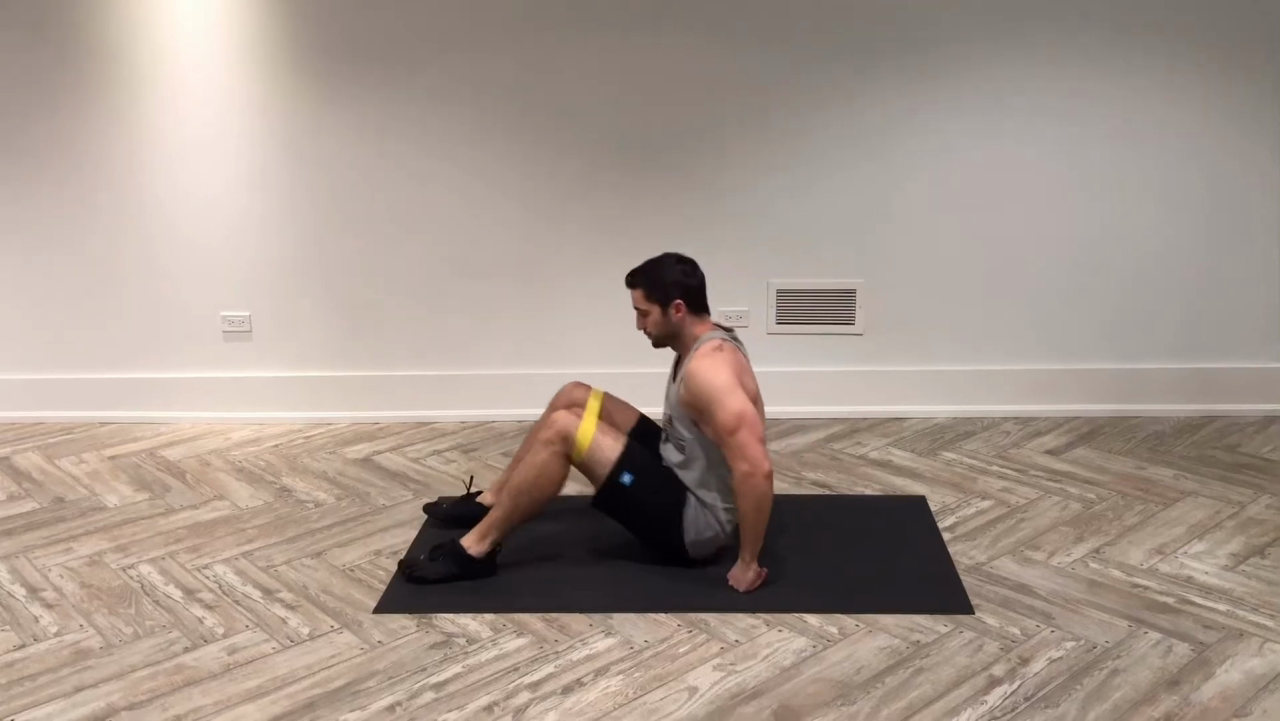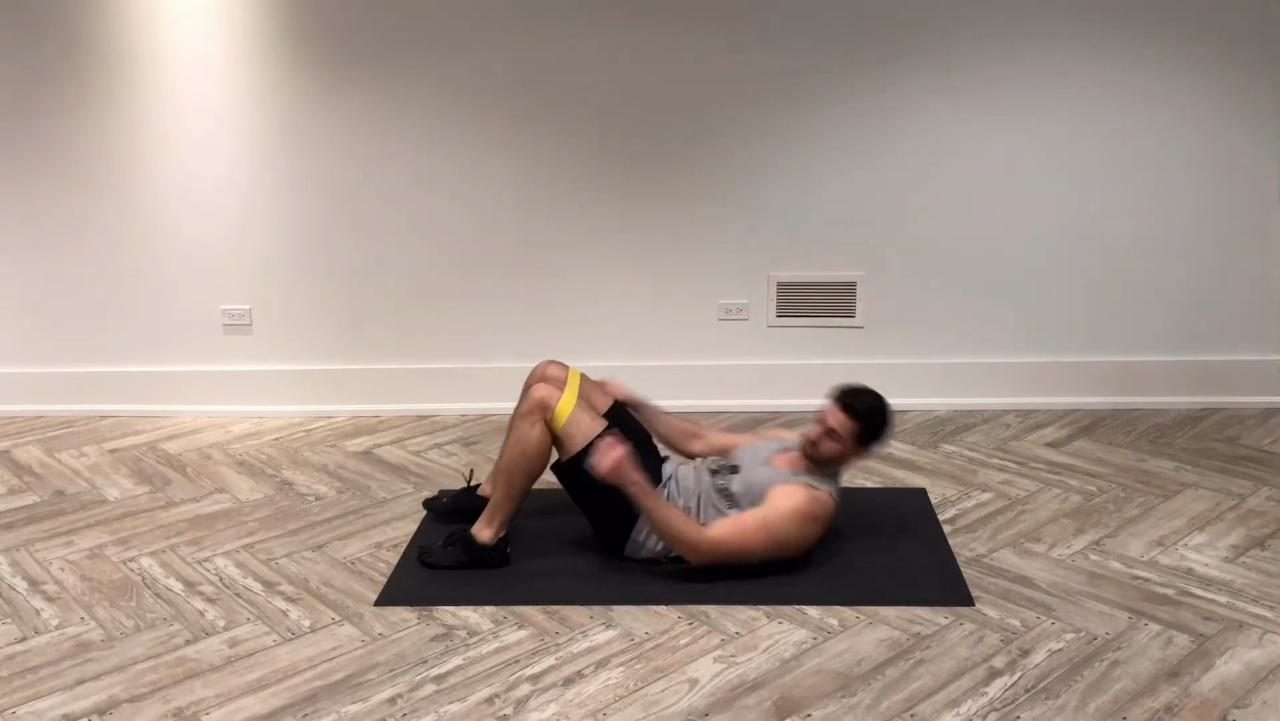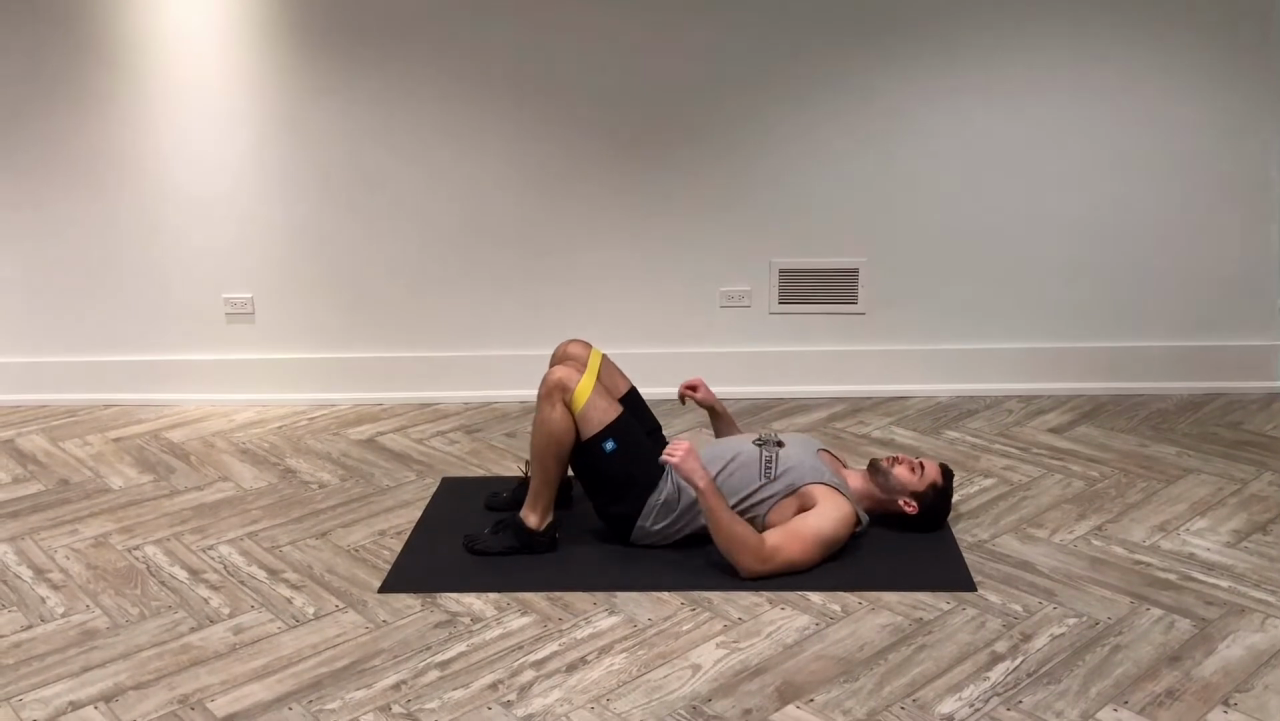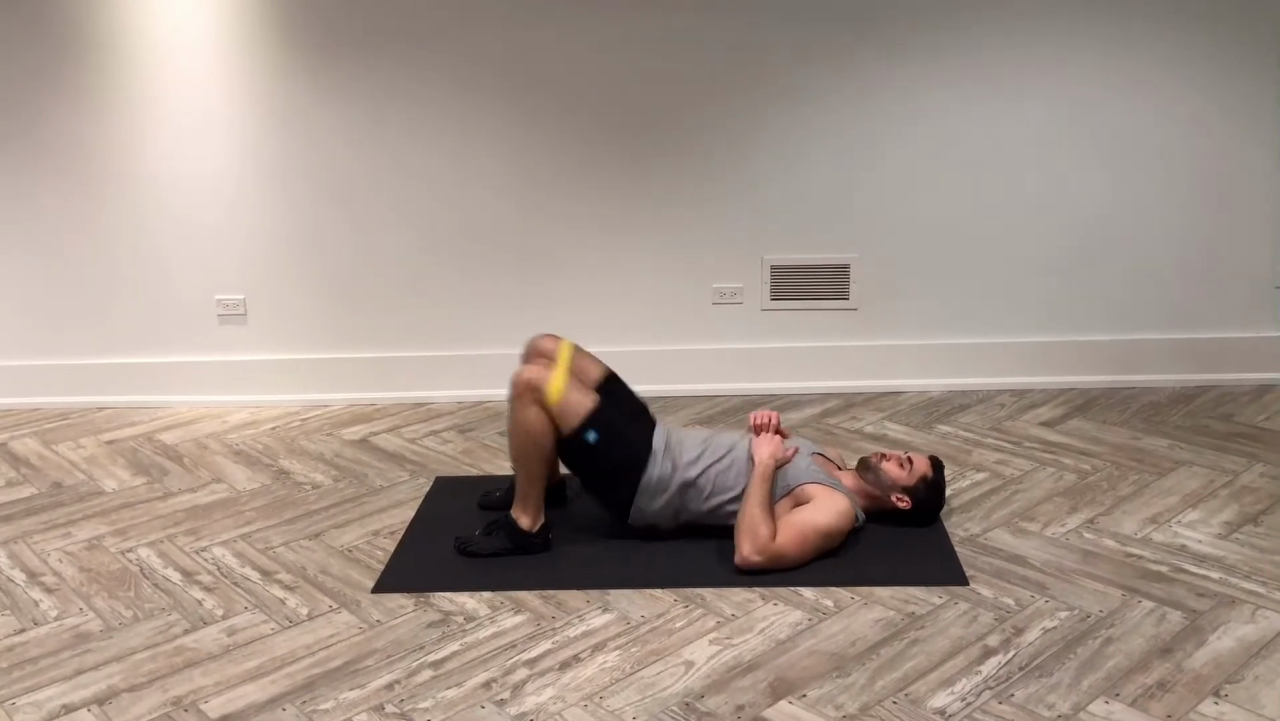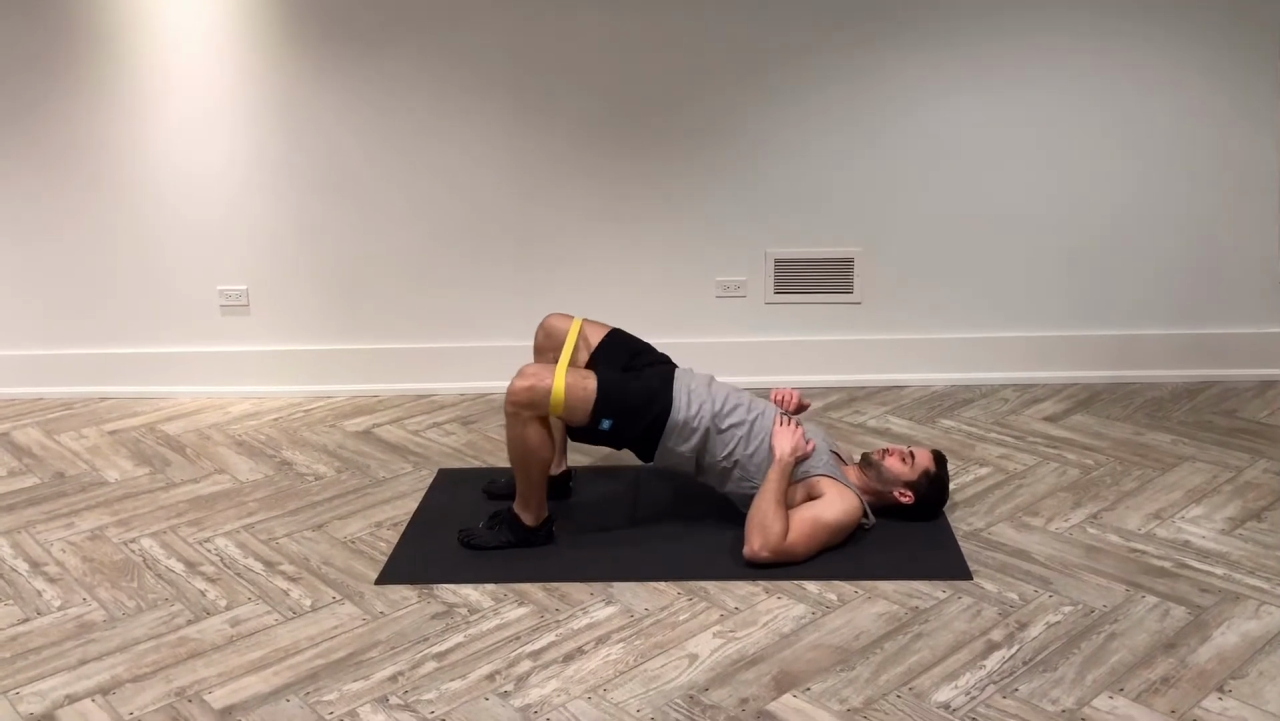
dt=1s
person 1, frame 1
left shoulder: (708, 367)
right shoulder: (710, 341)
left elbow: (756, 469)
left wrist: (748, 564)
right wrist: (732, 501)
left hip: (694, 523)
left knee: (562, 429)
right knee: (575, 396)
left ankle: (476, 549)
right ankle: (491, 501)
person 1, frame 2
left shoulder: (806, 505)
right shoulder: (795, 441)
left elbow: (703, 546)
left wrist: (631, 481)
right wrist: (634, 403)
left hip: (643, 529)
right hip: (665, 479)
left knee: (544, 400)
right knee: (550, 374)
left ankle: (486, 539)
right ankle: (489, 495)
person 1, frame 3
left shoulder: (839, 513)
right shoulder: (830, 464)
left elbow: (754, 560)
left wrist: (699, 480)
right wrist: (715, 408)
left hip: (646, 504)
right hip: (658, 460)
left knee: (561, 383)
right knee: (573, 352)
left ankle: (533, 524)
right ankle: (549, 482)
person 1, frame 4
left shoulder: (836, 511)
right shoulder: (829, 460)
left elbow: (752, 553)
left wrist: (765, 464)
right wrist: (770, 431)
left hip: (645, 481)
right hip: (656, 442)
left knee: (533, 381)
right knee: (546, 348)
left ankle: (525, 526)
right ankle: (543, 481)
person 1, frame 5
left shoulder: (843, 506)
right shoulder: (831, 456)
left elbow: (761, 548)
left wrist: (784, 460)
right wrist: (788, 407)
left hip: (672, 420)
right hip: (677, 387)
left knee: (526, 390)
right knee: (557, 330)
left ankle: (528, 520)
right ankle: (552, 473)
